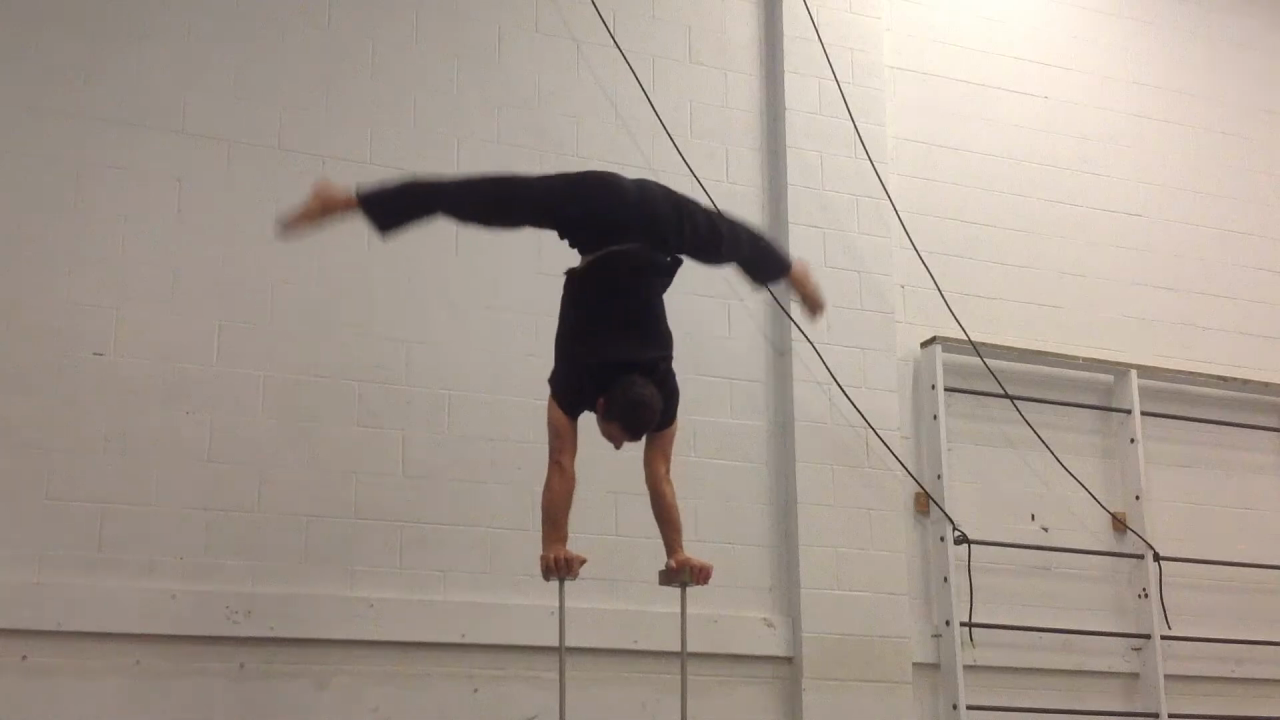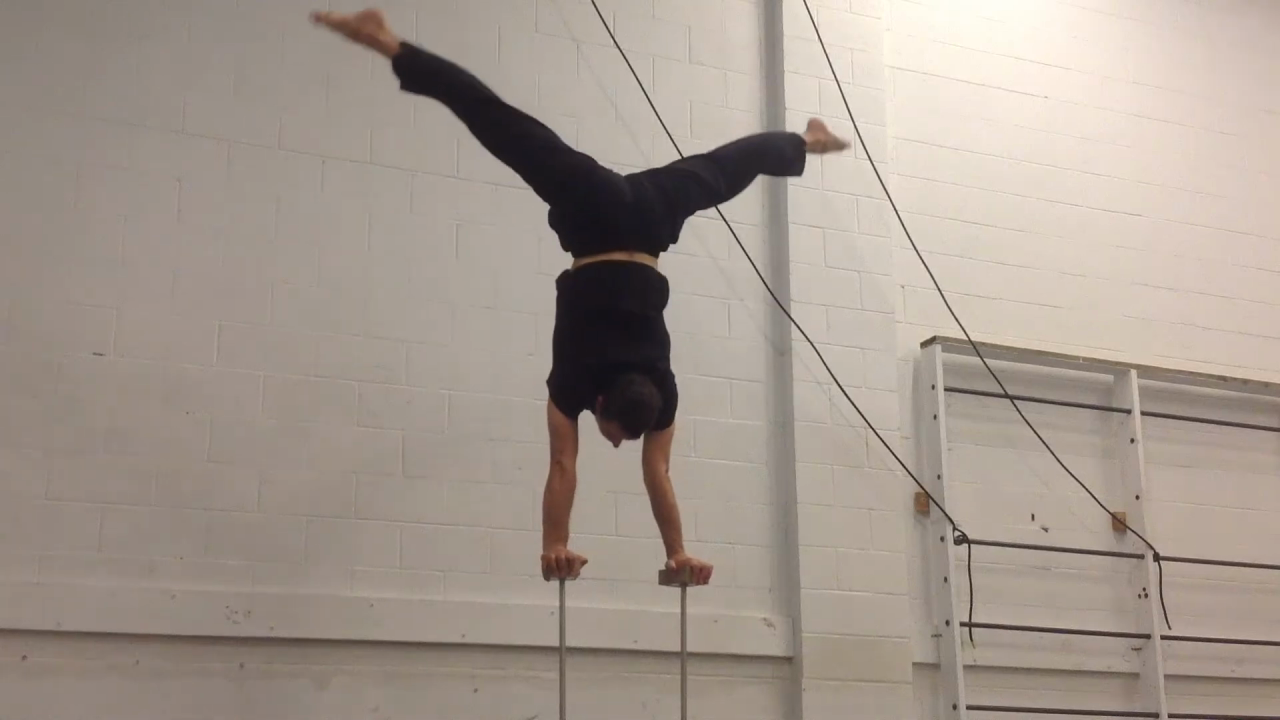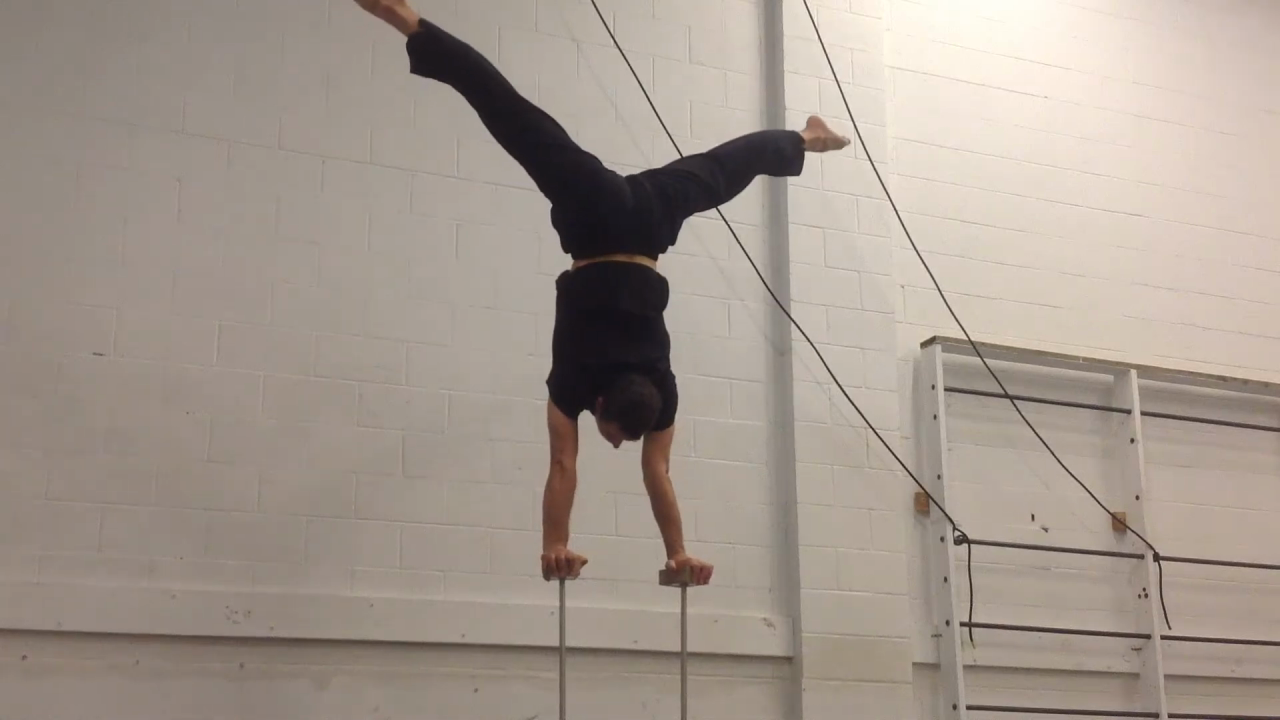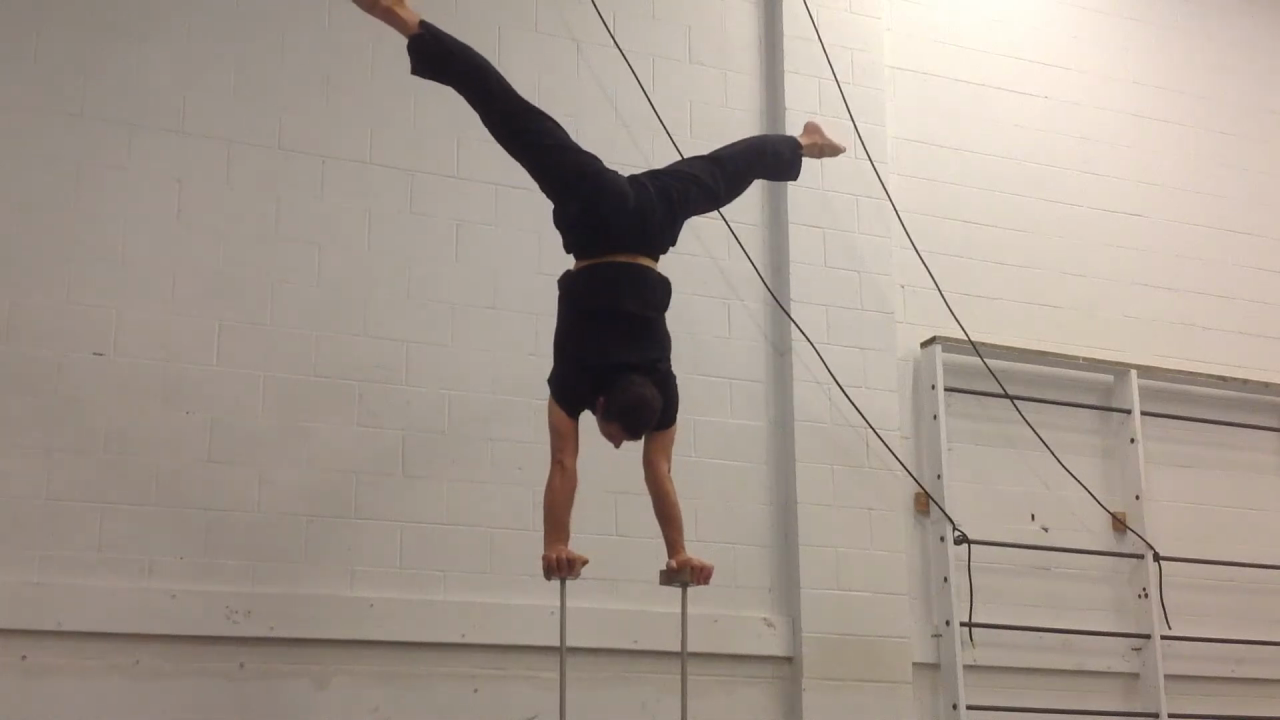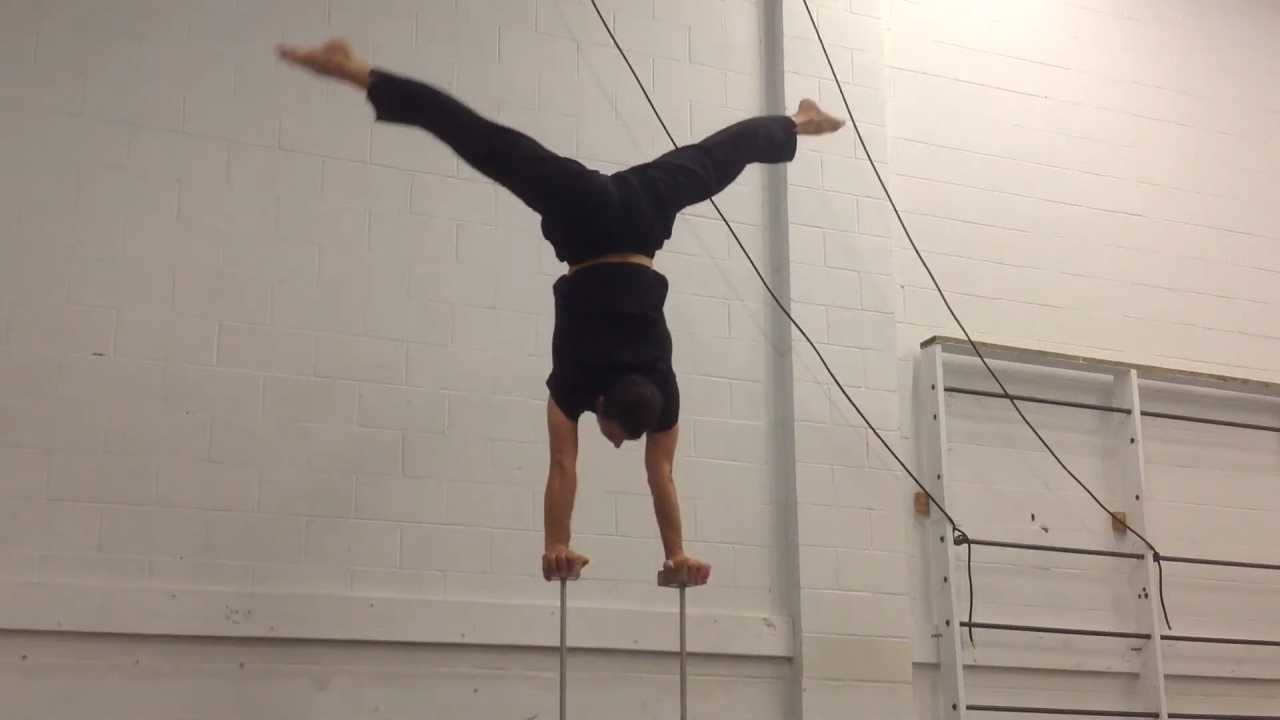
dt=0.4s
person 1, frame 1
left shoulder: (663, 388)
right shoulder: (573, 382)
left elbow: (659, 474)
right elbow: (562, 466)
left wrist: (678, 553)
right wrist: (554, 544)
left hip: (658, 215)
right hip: (595, 206)
left knee: (730, 244)
right knee: (461, 200)
right ankle: (346, 200)
person 1, frame 2
left shoulder: (660, 391)
right shoulder: (571, 386)
left elbow: (656, 474)
right elbow: (562, 468)
left wrist: (678, 553)
right wrist: (554, 546)
left hip: (649, 214)
right hip: (601, 212)
left knee: (727, 170)
right knee: (505, 127)
left ankle: (805, 142)
right ankle: (391, 44)
person 1, frame 3
left shoulder: (660, 390)
right shoulder: (570, 386)
left elbow: (656, 473)
right elbow: (562, 467)
left wrist: (678, 552)
right wrist: (555, 545)
left hip: (645, 218)
right hip: (598, 216)
left knee: (719, 172)
right knee: (520, 121)
left ankle: (803, 139)
person 1, frame 4
left shoulder: (661, 389)
right shoulder: (573, 383)
left elbow: (657, 473)
right elbow: (563, 466)
left wrist: (680, 552)
right wrist: (555, 545)
left hip: (647, 218)
right hip: (601, 216)
left knee: (721, 174)
right knee: (522, 125)
left ankle: (802, 145)
person 1, frame 5
left shoulder: (661, 387)
right shoulder: (573, 383)
left elbow: (660, 475)
right elbow: (563, 467)
left wrist: (677, 553)
right wrist: (558, 544)
left hip: (639, 213)
right hip: (589, 215)
left knee: (714, 160)
right knee: (490, 146)
left ankle: (796, 125)
right ankle: (362, 73)
